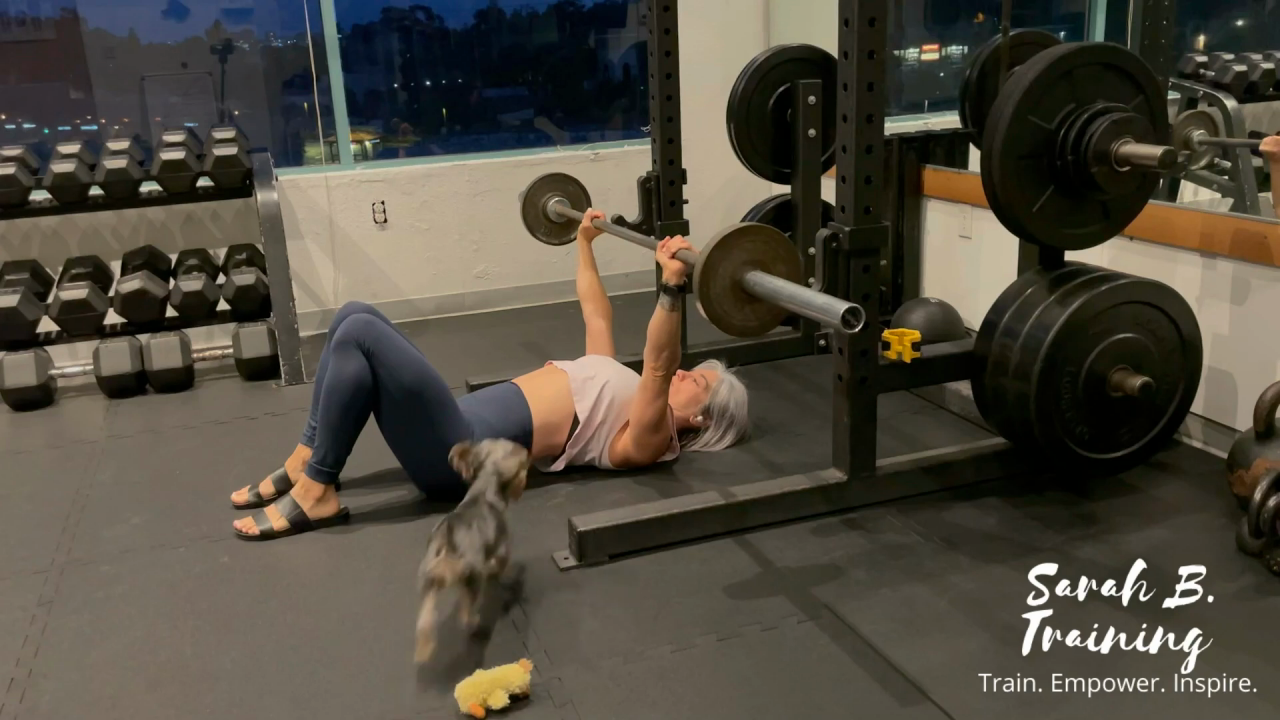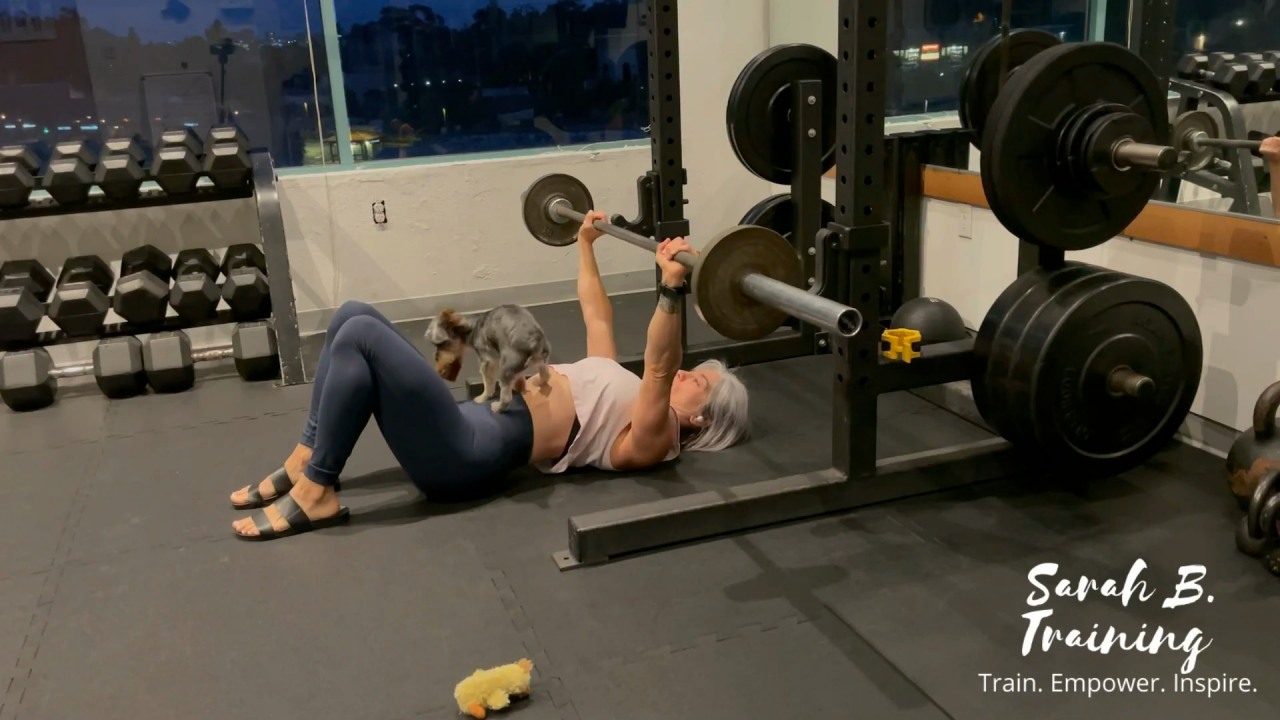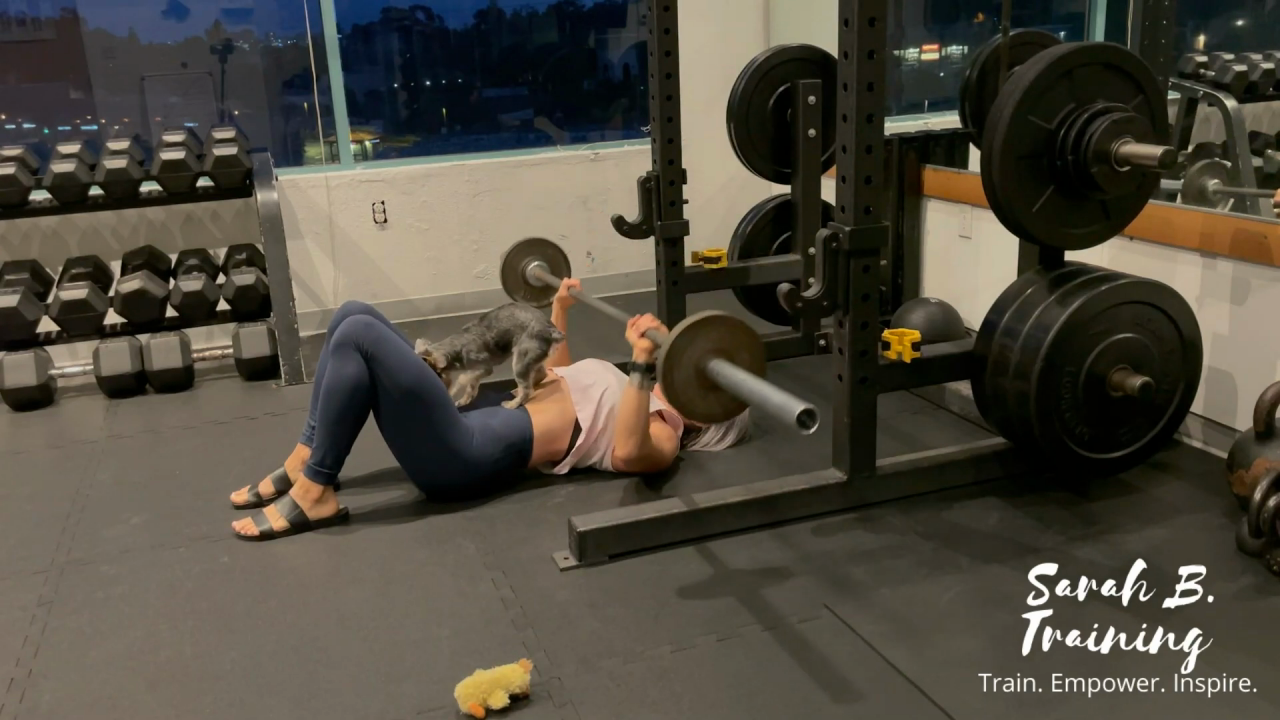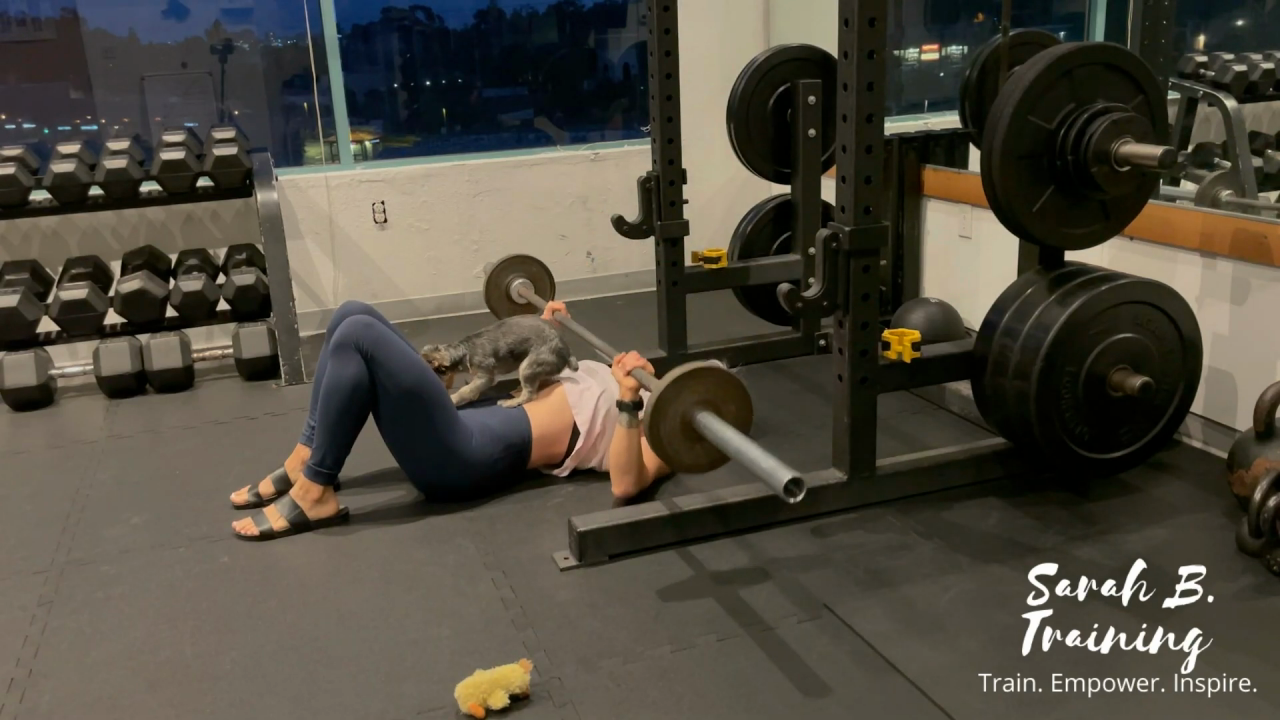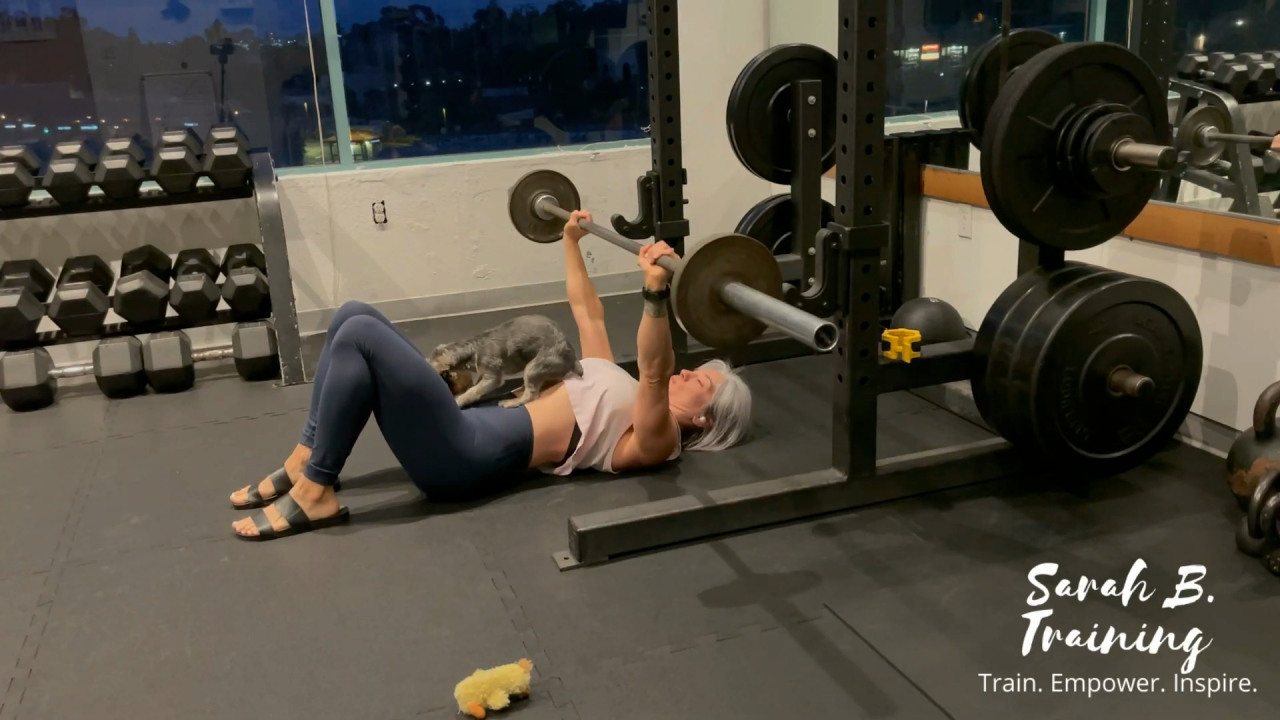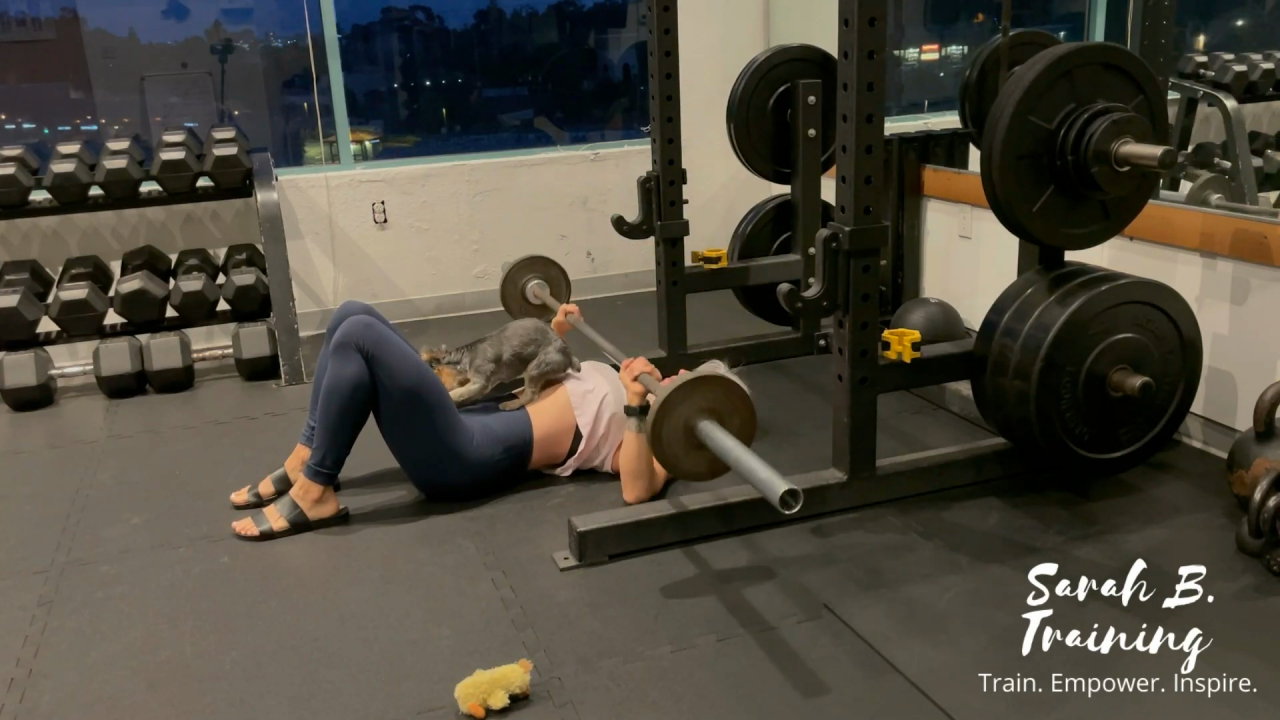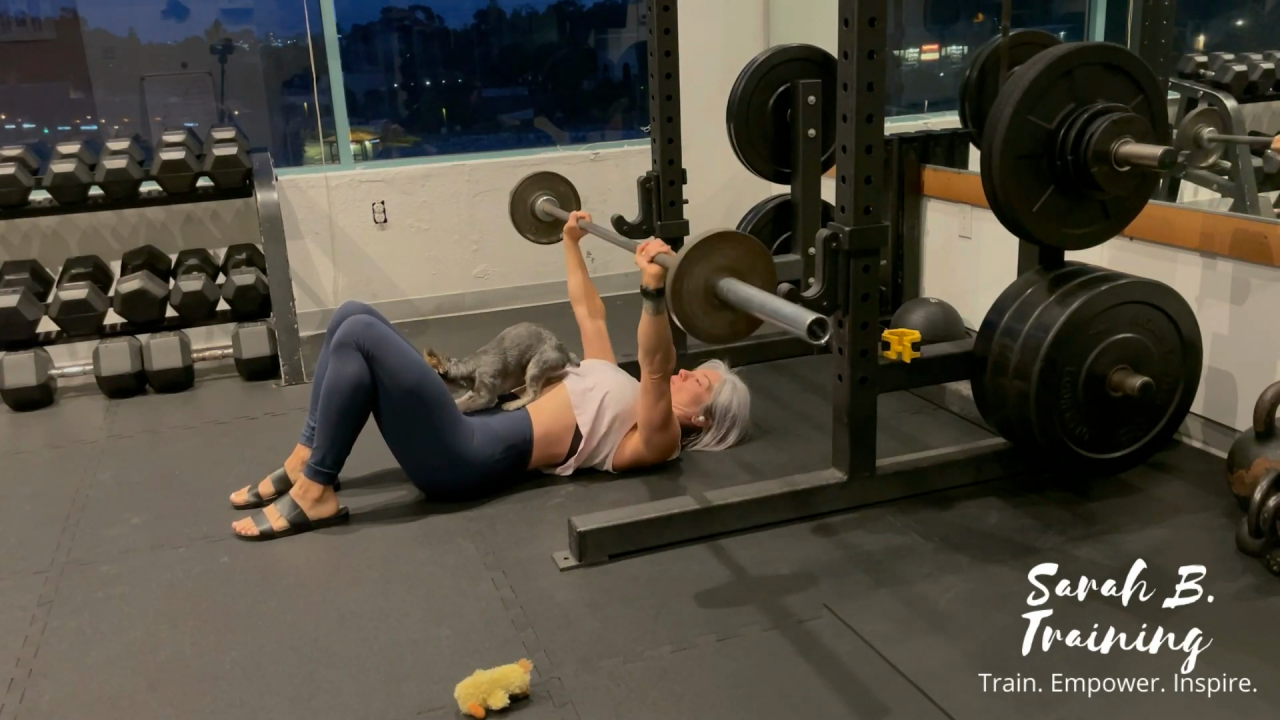
dt=0.7s
person 1, frame 1
left shoulder: (649, 438)
right shoulder: (619, 387)
left elbow: (658, 367)
right elbow: (596, 315)
left wrist: (672, 286)
right wrist: (584, 243)
left hip: (463, 450)
right hip: (463, 421)
left knee: (360, 332)
right knee: (354, 316)
left ankle: (315, 492)
right ankle: (304, 461)
person 1, frame 2
left shoulder: (653, 437)
right shoulder: (625, 394)
left elbow: (660, 367)
right elbow: (597, 316)
left wrist: (672, 287)
right wrist: (586, 244)
left hip: (465, 454)
right hip: (465, 421)
left knee: (360, 335)
right knee: (354, 316)
left ankle: (315, 493)
right ankle: (304, 462)
person 1, frame 3
left shoulder: (659, 441)
right shoulder: (627, 399)
left elbow: (629, 449)
right elbow: (555, 369)
left wrist: (644, 362)
right wrist: (560, 306)
left hip: (466, 457)
right hip: (468, 420)
left knee: (359, 333)
right knee: (354, 313)
left ankle: (314, 494)
right ankle: (302, 464)
person 1, frame 4
left shoulder: (656, 445)
right shoulder: (621, 393)
left elbow: (625, 486)
left wrist: (630, 401)
left hip: (468, 457)
right hip: (468, 423)
left knee: (358, 334)
right knee: (355, 315)
left ankle: (314, 497)
right ankle: (300, 466)
person 1, frame 5
left shoulder: (656, 438)
right shoulder: (619, 389)
left elbow: (655, 372)
right elbow: (587, 312)
left wrist: (656, 291)
right wrist: (571, 242)
left hip: (469, 456)
right hip: (471, 424)
left knee: (360, 336)
right knee: (354, 315)
left ankle: (315, 494)
right ankle: (302, 465)
person 1, frame 6
right shoulder: (625, 385)
left elbow: (638, 491)
left wrist: (638, 406)
right wrist: (559, 334)
left hip: (468, 457)
right hip: (474, 422)
left knee: (360, 333)
right knee: (355, 315)
left ankle: (315, 496)
right ankle: (304, 464)
person 1, frame 7
left shoulder: (657, 439)
right shoulder: (621, 392)
left elbow: (655, 369)
right elbow: (588, 312)
left wrist: (654, 290)
right wrist: (571, 243)
left hip: (467, 459)
right hip: (470, 424)
left knee: (359, 336)
right knee: (353, 315)
left ankle: (314, 495)
right ankle: (302, 464)
